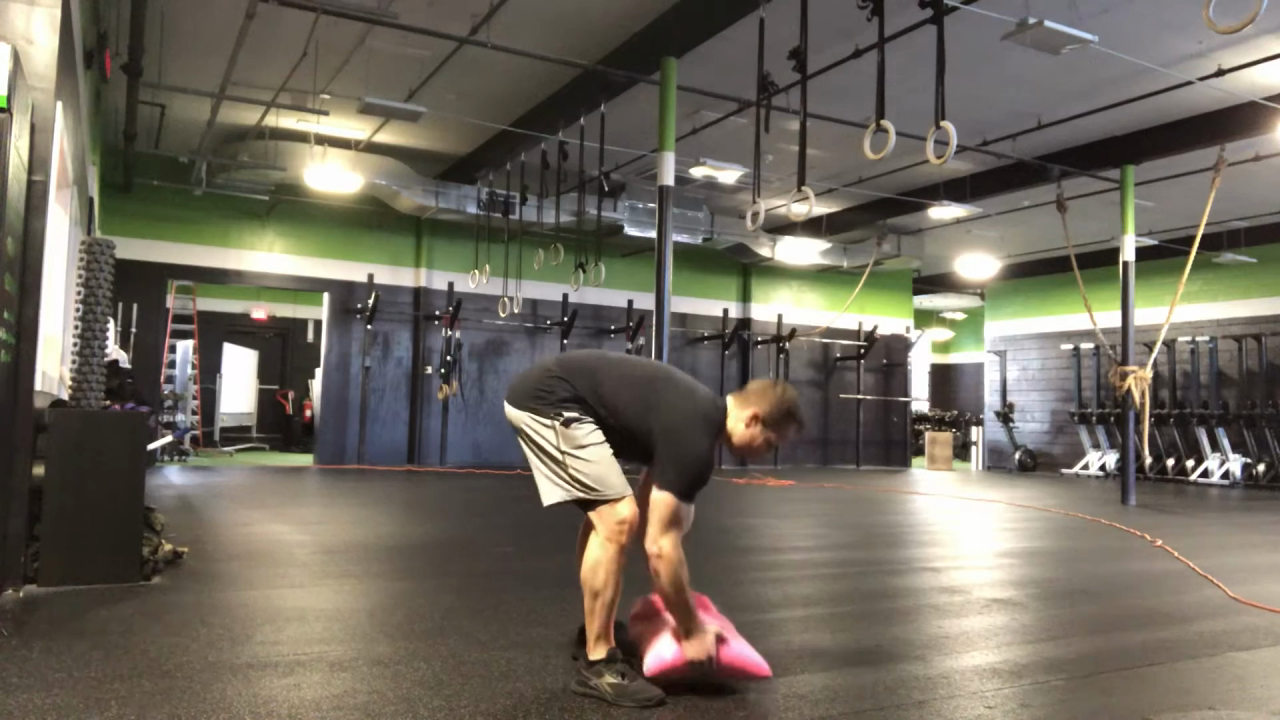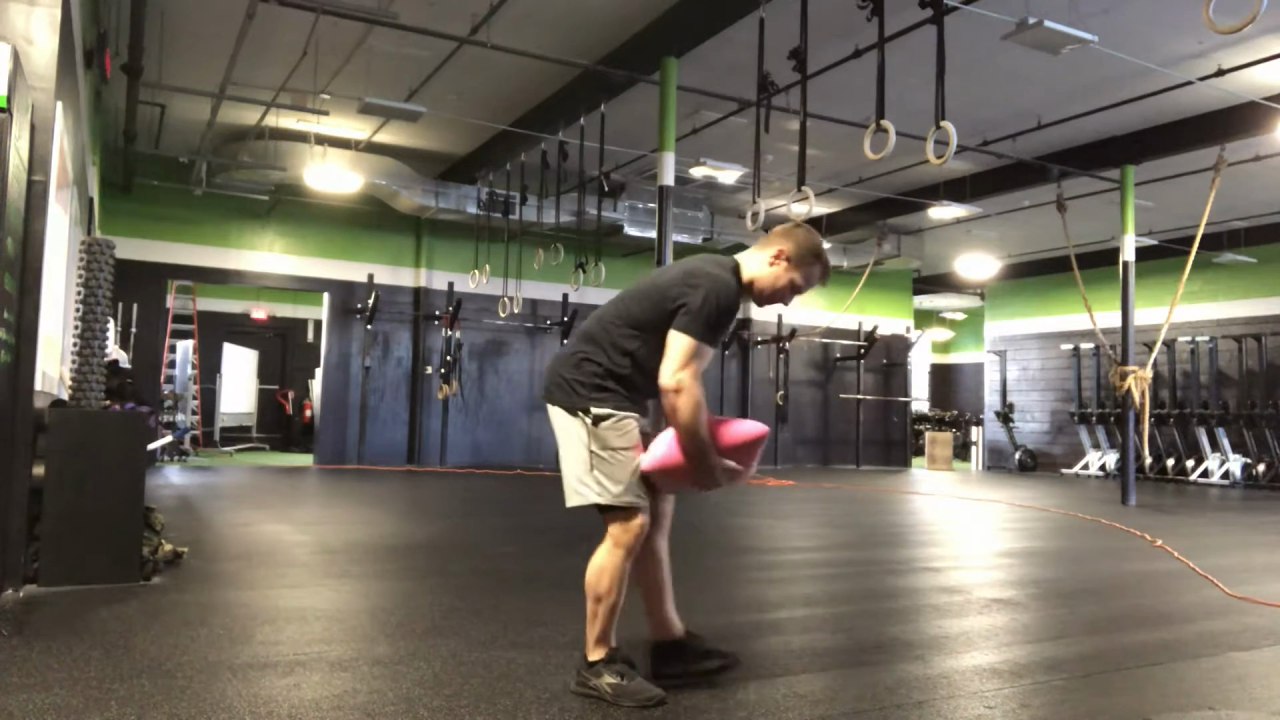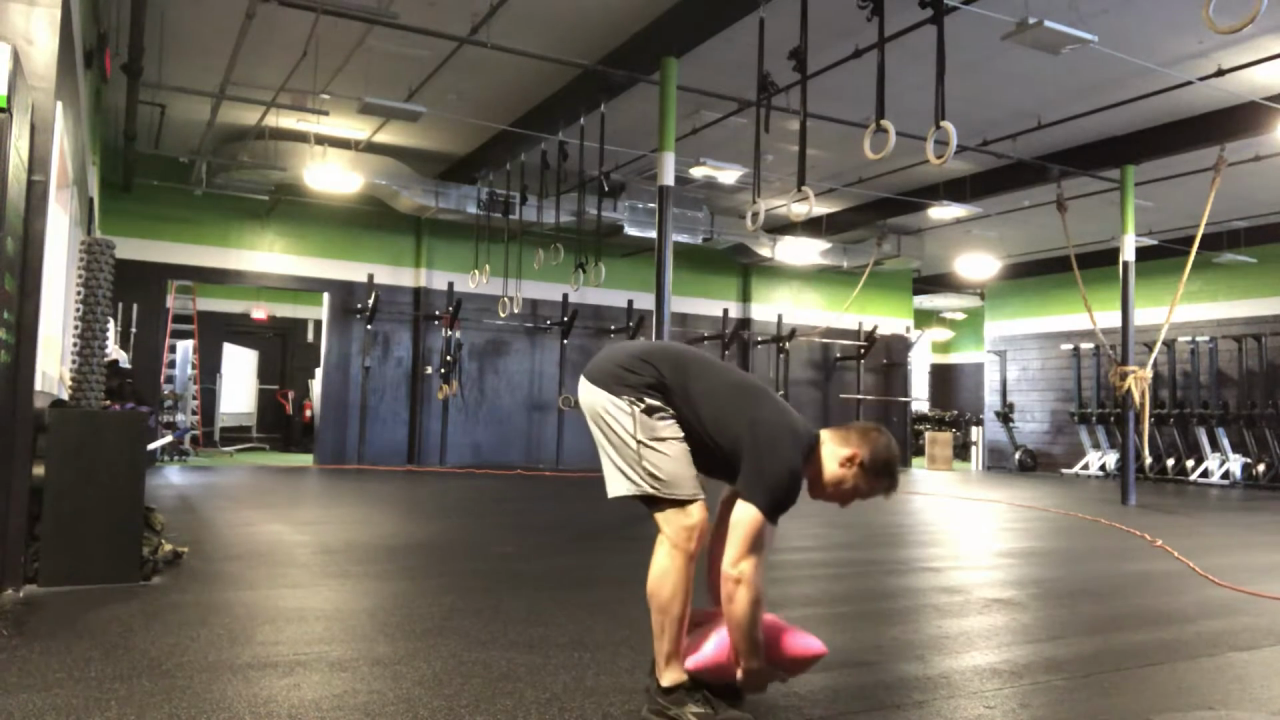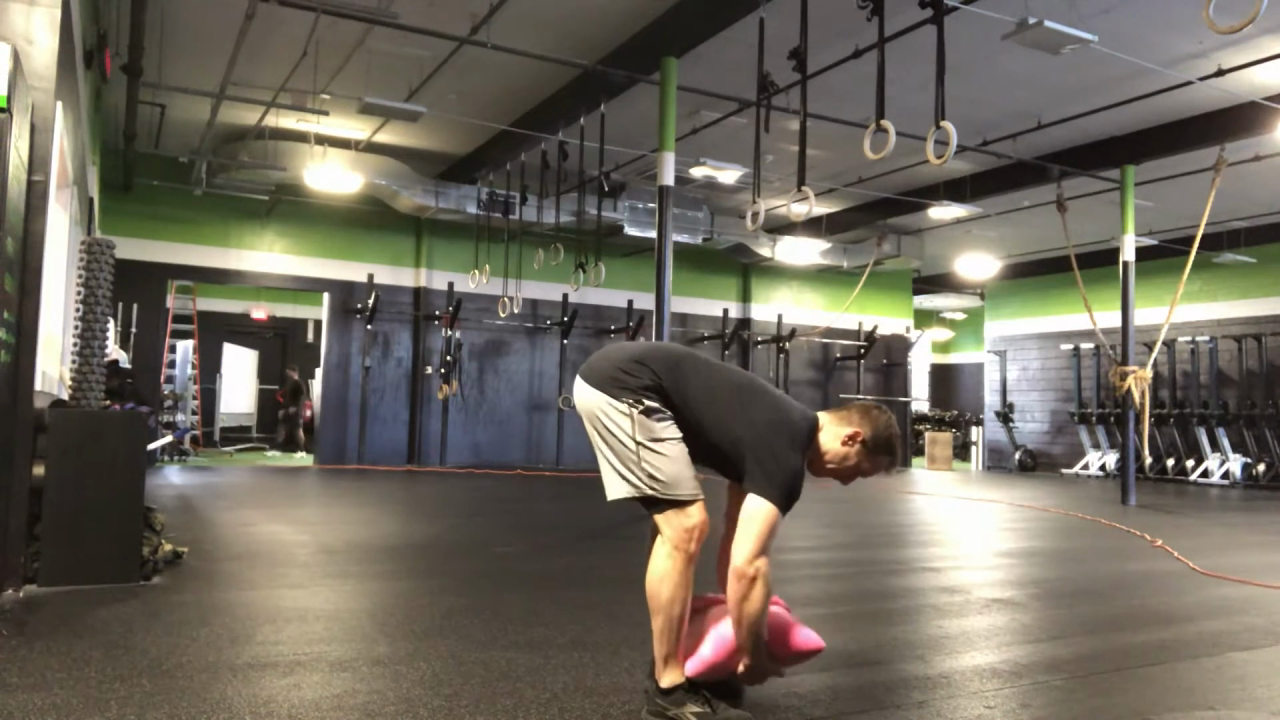
dt=1s
person 1, frame 1
left shoulder: (703, 414)
right shoulder: (694, 437)
left elbow: (653, 514)
right elbow: (661, 546)
left wrist: (669, 600)
right wrist: (692, 632)
left hip: (540, 392)
right hip: (547, 401)
left knee: (604, 514)
right knee: (617, 520)
left ankle: (596, 633)
right ankle: (597, 664)
person 1, frame 2
left shoulder: (714, 280)
right shoulder: (717, 287)
left elbow: (675, 376)
right elbow: (677, 383)
left wrist: (690, 451)
right wrist: (707, 464)
left hip: (607, 392)
right hip: (590, 392)
left knee: (656, 510)
right knee: (629, 525)
left ankle: (671, 644)
right ankle: (598, 664)
person 1, frame 3
left shoulder: (785, 442)
right shoulder: (784, 460)
left elbow: (727, 548)
right elbow: (739, 567)
left wrist: (723, 617)
right wrist: (751, 662)
left hip: (614, 378)
right hip: (625, 385)
left knee: (682, 528)
right knee: (685, 528)
left ankle: (673, 660)
person 1, frame 4
left shoulder: (786, 429)
right shoulder: (784, 449)
left elbow: (738, 541)
right elbow: (748, 565)
left wrist: (727, 613)
right wrist: (754, 657)
left hip: (611, 379)
right hip: (621, 386)
left knee: (676, 527)
right knee: (685, 529)
left ankle: (672, 660)
